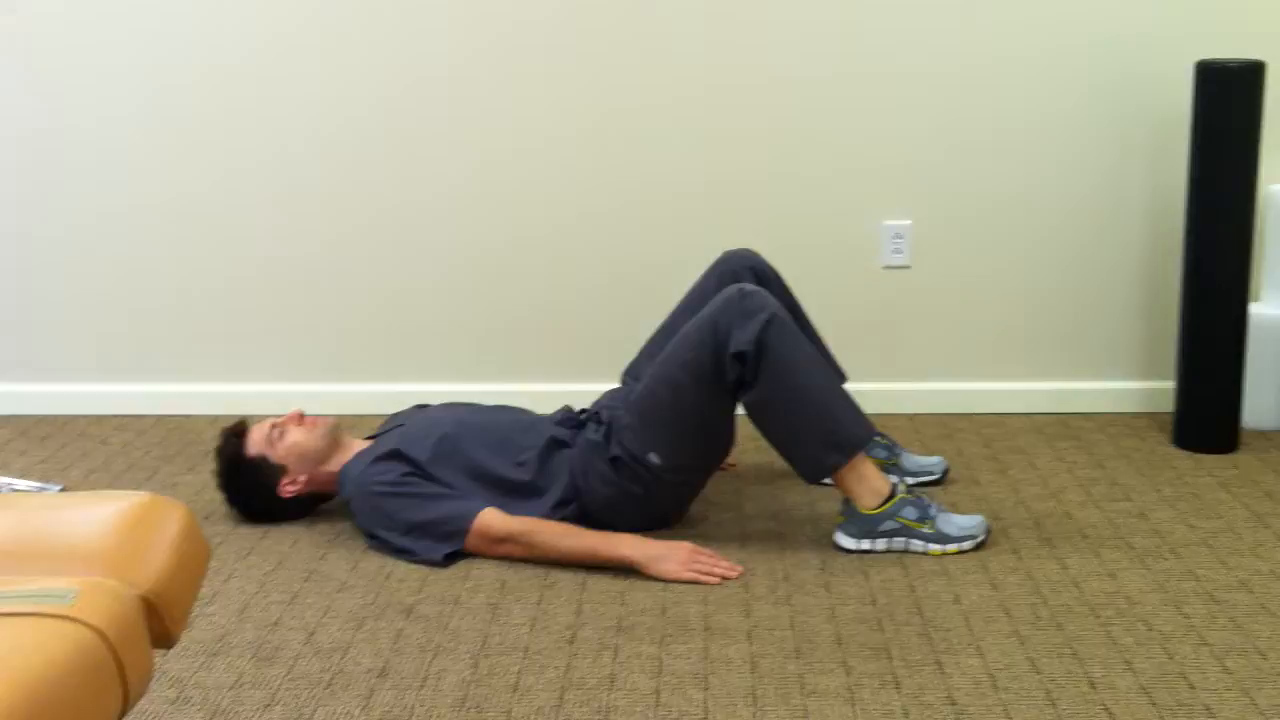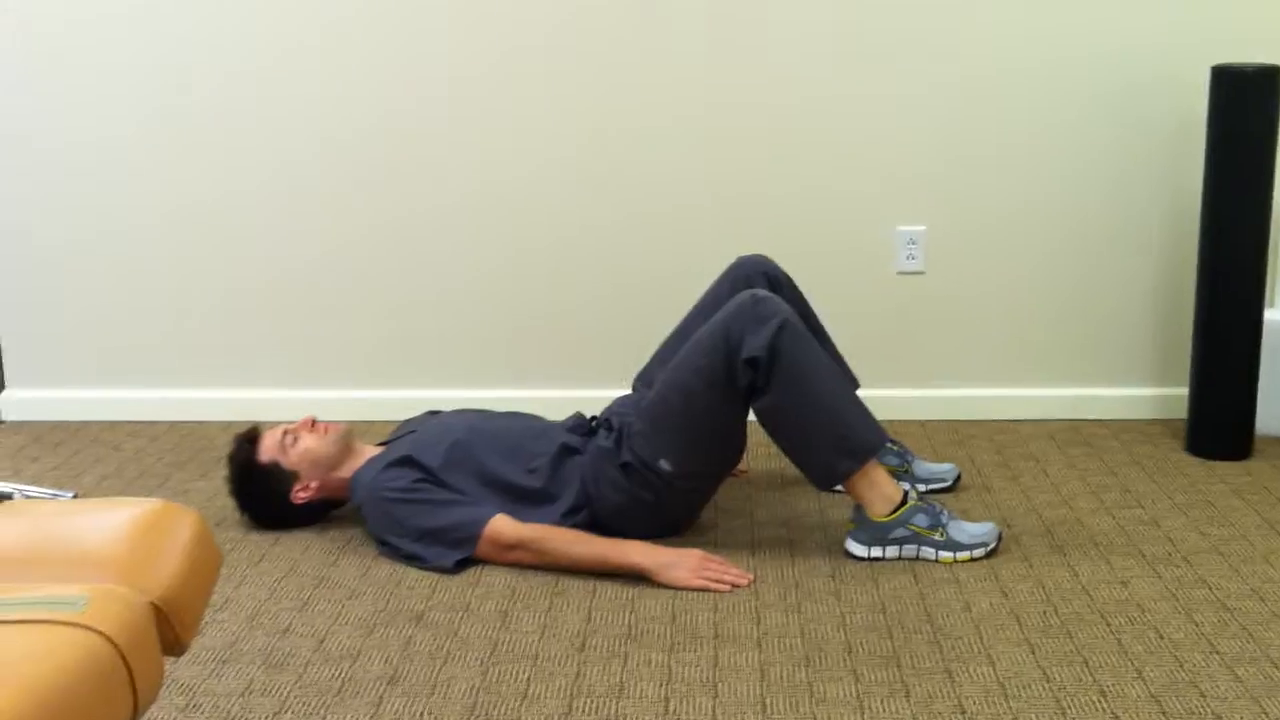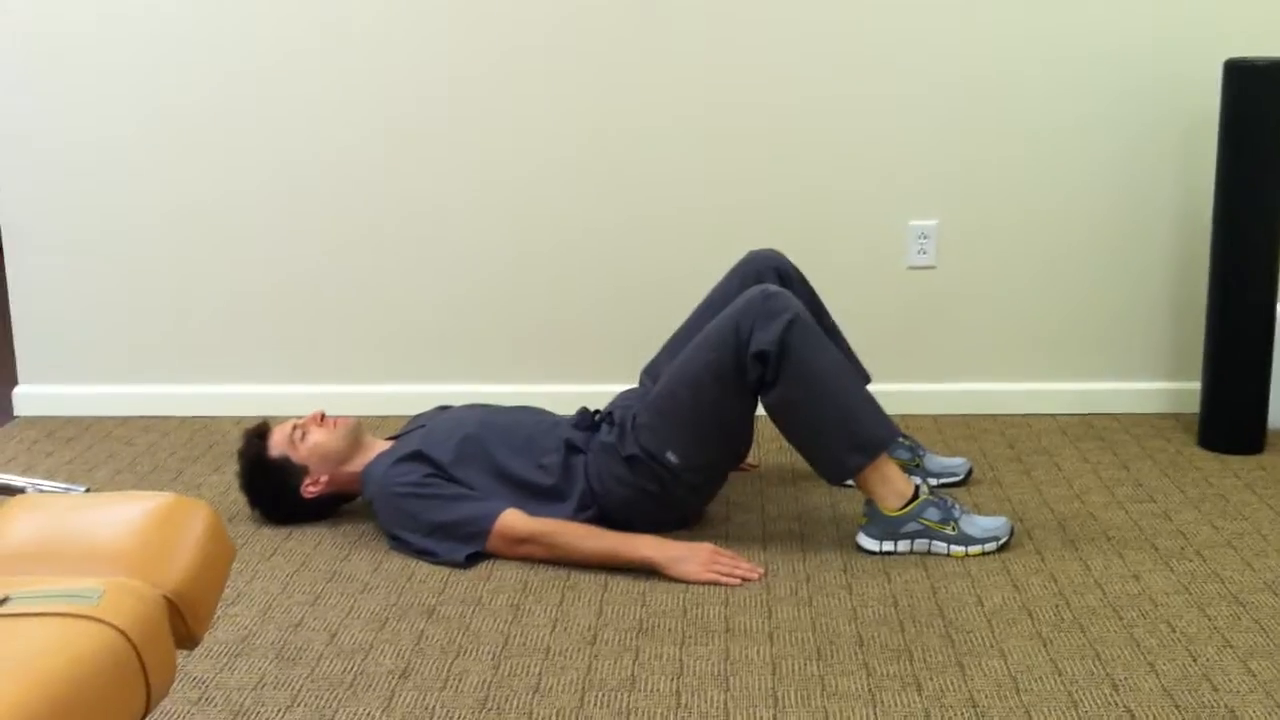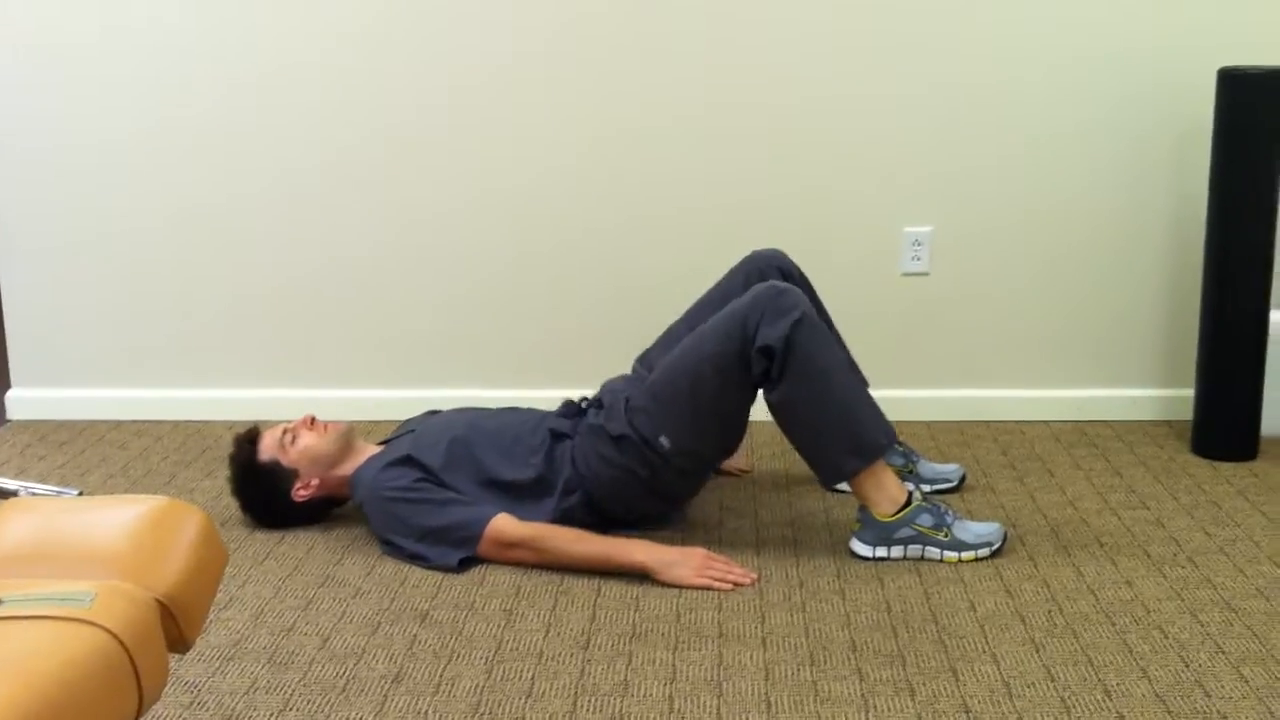
dt=0.3s
person 1, frame 1
left shoulder: (396, 433)
right shoulder: (374, 491)
right elbow: (501, 534)
left wrist: (685, 422)
right wrist: (638, 551)
left hip: (602, 428)
right hip: (617, 475)
left knee: (740, 270)
right knee: (744, 315)
left ankle: (855, 444)
right ankle: (876, 505)
person 1, frame 2
left shoulder: (408, 442)
right shoulder: (387, 495)
right elbow: (510, 540)
left wrist: (699, 431)
right wrist: (649, 557)
left hip: (613, 432)
right hip: (628, 483)
left knee: (753, 277)
right knee: (757, 321)
left ankle: (866, 451)
right ankle: (885, 511)
person 1, frame 3
left shoulder: (418, 434)
right shoulder: (396, 491)
right elbow: (521, 536)
left wrist: (704, 426)
right wrist: (659, 552)
left hip: (619, 427)
right hip: (634, 478)
left knee: (765, 271)
right knee: (767, 317)
left ankle: (878, 445)
right ankle: (897, 505)
person 1, frame 4
left shoulder: (407, 443)
right shoulder: (387, 496)
right elbow: (513, 540)
left wrist: (688, 437)
right wrist: (651, 557)
left hip: (608, 417)
right hip: (620, 464)
left knee: (767, 270)
right knee: (774, 313)
left ankle: (872, 452)
right ankle: (890, 512)
